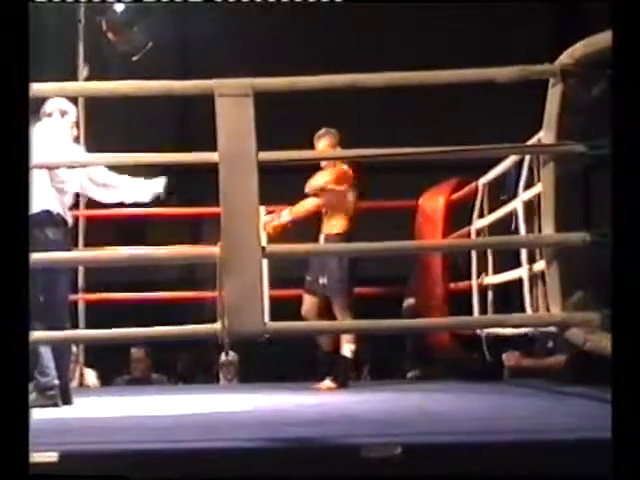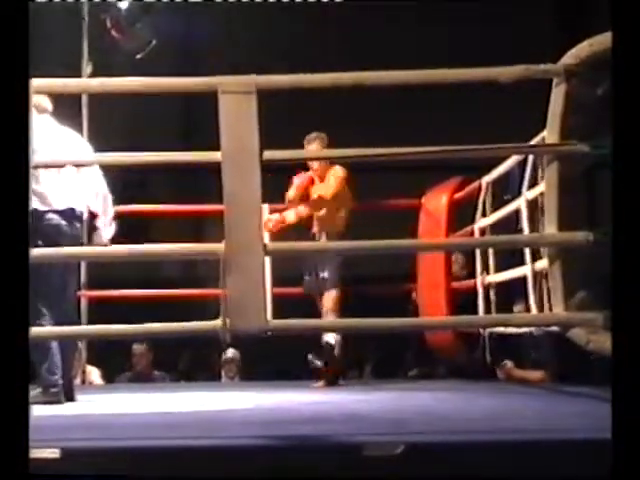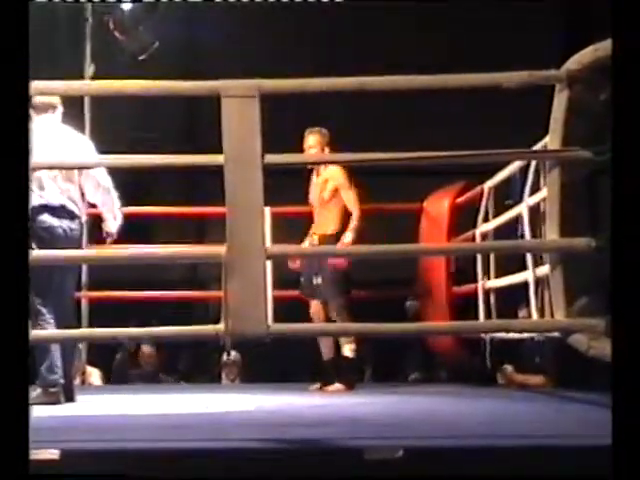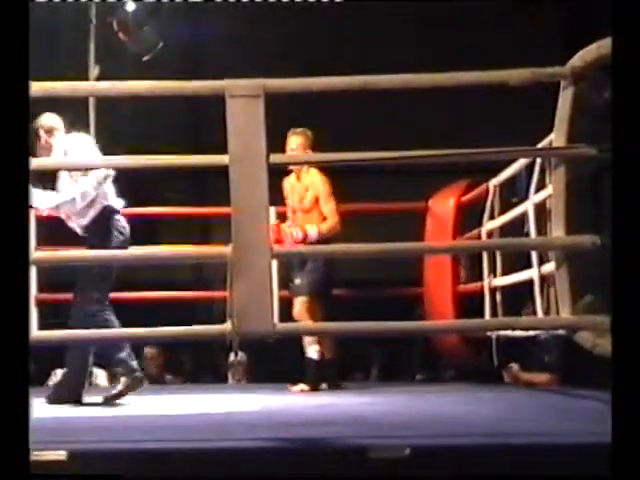
dt=1s
person 1, frame 1
right shoulder: (61, 146)
right elbow: (98, 180)
right wrist: (145, 187)
left hip: (37, 228)
right hip: (49, 228)
left knee: (37, 311)
right knee: (55, 311)
left ankle: (46, 385)
right ankle: (58, 385)
person 1, frame 2
left shoulder: (34, 134)
right shoulder: (73, 139)
right elbow: (96, 185)
right wrist: (104, 226)
left hip: (41, 221)
right hip: (72, 224)
left knee: (42, 306)
right knee: (65, 305)
left ankle: (50, 383)
right ankle: (65, 383)
person 1, frame 3
left shoulder: (32, 135)
right shoulder: (77, 139)
right elbow: (99, 181)
right wrist: (112, 218)
left hip: (40, 222)
right hip: (70, 225)
left knee: (42, 306)
right knee: (64, 307)
left ankle: (50, 383)
right ankle: (65, 384)
person 1, frame 4
left shoulder: (76, 143)
right shoulder: (64, 159)
left elbow: (102, 173)
right elbow: (60, 199)
left wrist: (69, 201)
right wrist: (33, 195)
left hip: (105, 228)
right hip: (99, 231)
left knee: (93, 303)
right knee: (83, 308)
left ankle: (128, 369)
right ankle: (70, 386)
person 2, frame 1
left shoulder: (345, 173)
right shoulder: (325, 176)
left elbow: (316, 193)
right elbow: (312, 194)
left wrist: (285, 215)
left hip: (339, 245)
right hip: (322, 244)
left knee: (341, 310)
right knee: (309, 311)
left ankle: (341, 373)
right ankle: (330, 359)
person 2, frame 2
left shoulder: (338, 174)
right shoulder: (308, 176)
left elbow: (319, 203)
right elbow: (291, 199)
left wrist: (287, 217)
right wrist: (297, 187)
left hip: (335, 242)
right hip: (316, 243)
left knee: (330, 304)
right knee: (324, 307)
left ankle: (327, 358)
right ankle: (333, 370)
person 2, frame 3
left shoulder: (336, 174)
right shoulder: (314, 177)
left elbow: (355, 210)
left wrist: (347, 238)
right wrist: (305, 245)
left hip: (331, 248)
right hip: (314, 249)
left knee: (338, 313)
right knee: (317, 315)
left ankle: (347, 376)
right ankle: (330, 374)
person 2, frame 4
left shoulder: (318, 181)
right shoulder: (287, 183)
left elbow: (335, 223)
left wrist: (307, 233)
right wrist: (282, 231)
left hip: (316, 253)
right hip: (299, 254)
left knee: (300, 311)
right knee: (315, 316)
left ankle: (313, 377)
right ankle: (330, 375)
